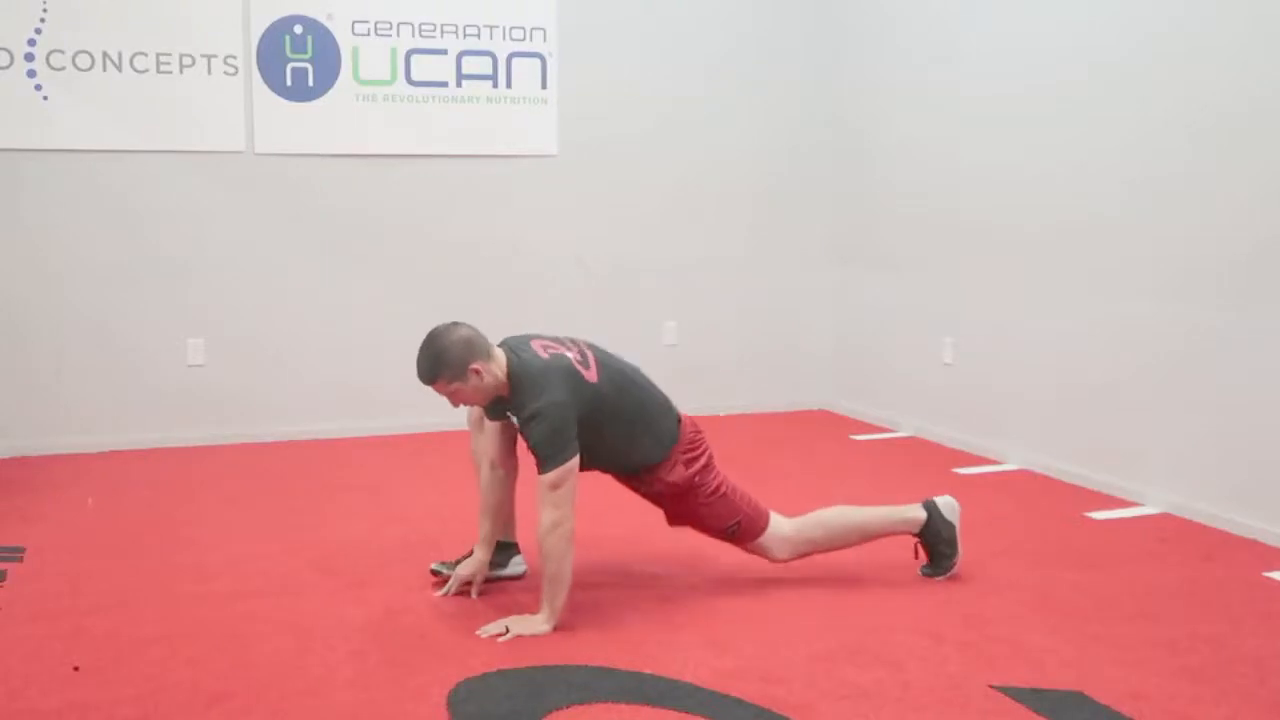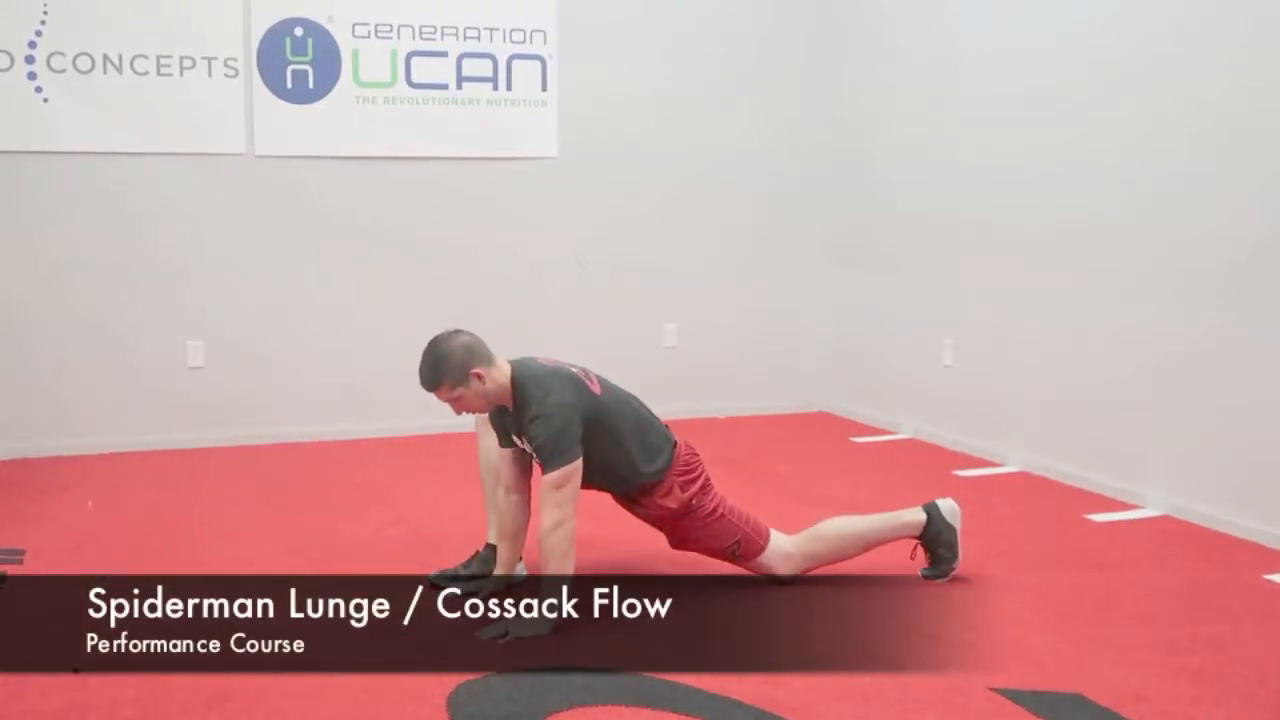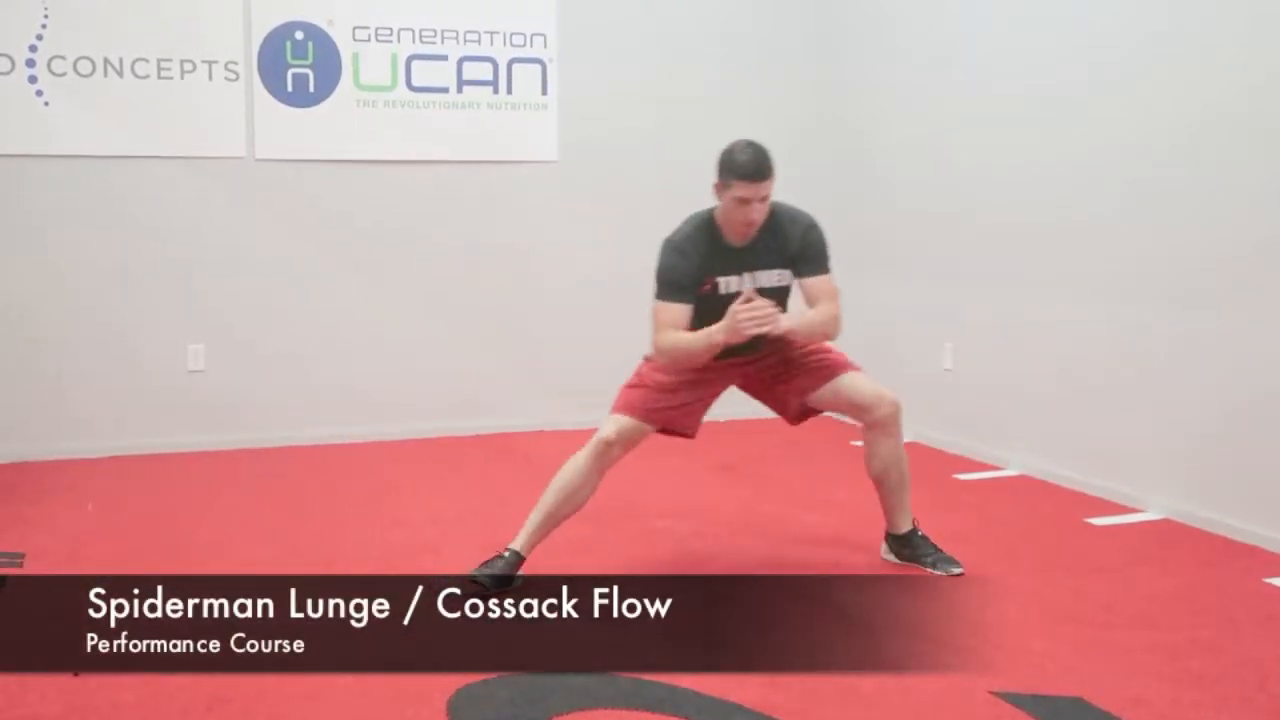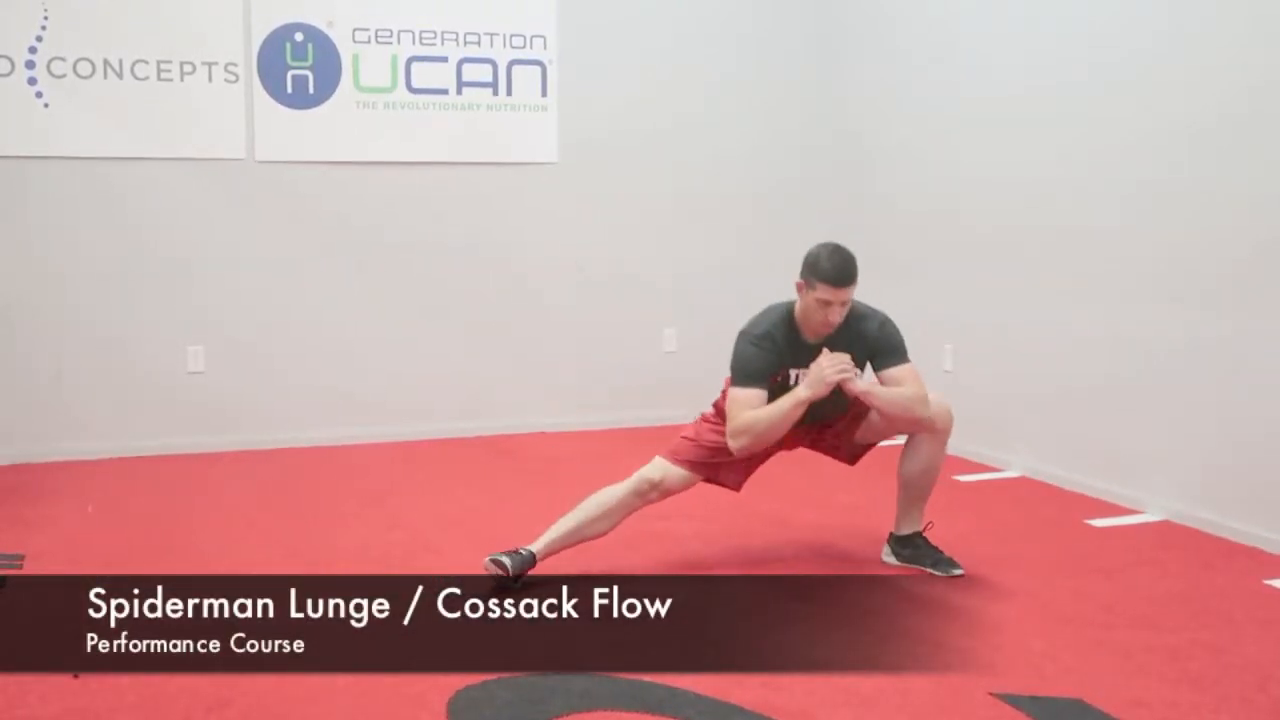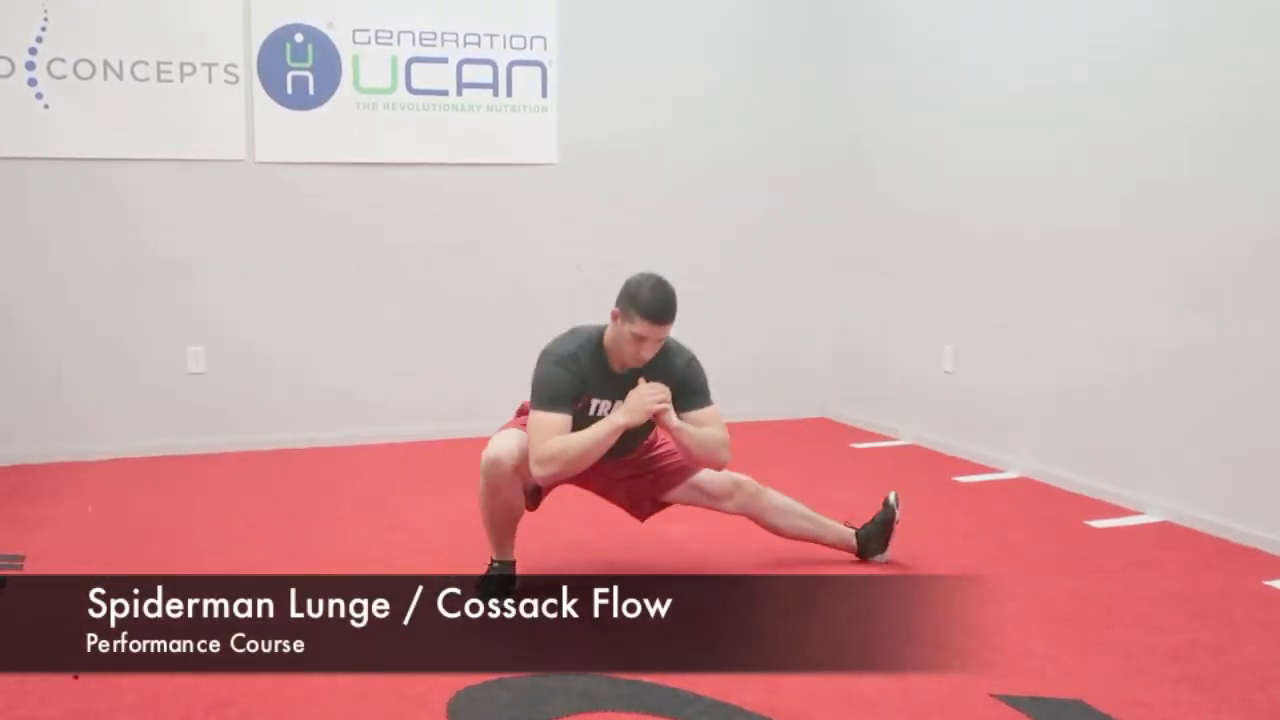
dt=1s
person 1, frame 1
left shoulder: (545, 400)
right shoulder: (502, 362)
left elbow: (557, 516)
right elbow: (496, 463)
left wrist: (547, 617)
right wrist: (482, 550)
left hip: (666, 459)
right hip: (624, 439)
left knee: (782, 542)
right knee: (485, 423)
left ankle: (927, 517)
right ankle: (502, 552)
person 1, frame 2
left shoulder: (548, 406)
right shoulder: (505, 393)
left elbow: (559, 519)
right elbow: (511, 488)
right wrist: (502, 577)
left hip: (664, 482)
right hip: (628, 466)
left knee: (788, 558)
right knee: (489, 439)
left ankle: (926, 519)
right ankle: (494, 557)
person 1, frame 3
left shoulder: (800, 230)
right shoulder: (684, 246)
left elbow: (828, 318)
right elbow: (666, 348)
left wrist: (780, 322)
right wrist: (731, 327)
left hip: (775, 345)
right hip: (692, 353)
left knee: (882, 407)
right knee: (608, 441)
left ankle: (902, 536)
right ankle: (514, 555)
person 1, frame 4
left shoulder: (872, 327)
right shoulder: (762, 336)
left elbow: (917, 400)
right elbow: (741, 438)
left wrist: (857, 385)
right wrist: (807, 390)
left hip: (830, 415)
right hip: (752, 416)
left knee: (935, 416)
right knee: (652, 482)
left ankle: (906, 540)
right ankle: (528, 556)
person 1, frame 5
left shoulder: (678, 364)
right shoulder: (564, 360)
left elbow: (720, 455)
right elbow: (544, 466)
left wrist: (671, 423)
right wrist: (621, 418)
left hip: (630, 453)
right hip: (554, 442)
left knee: (739, 491)
right knee: (500, 458)
left ankle: (860, 540)
right ankle: (503, 567)
